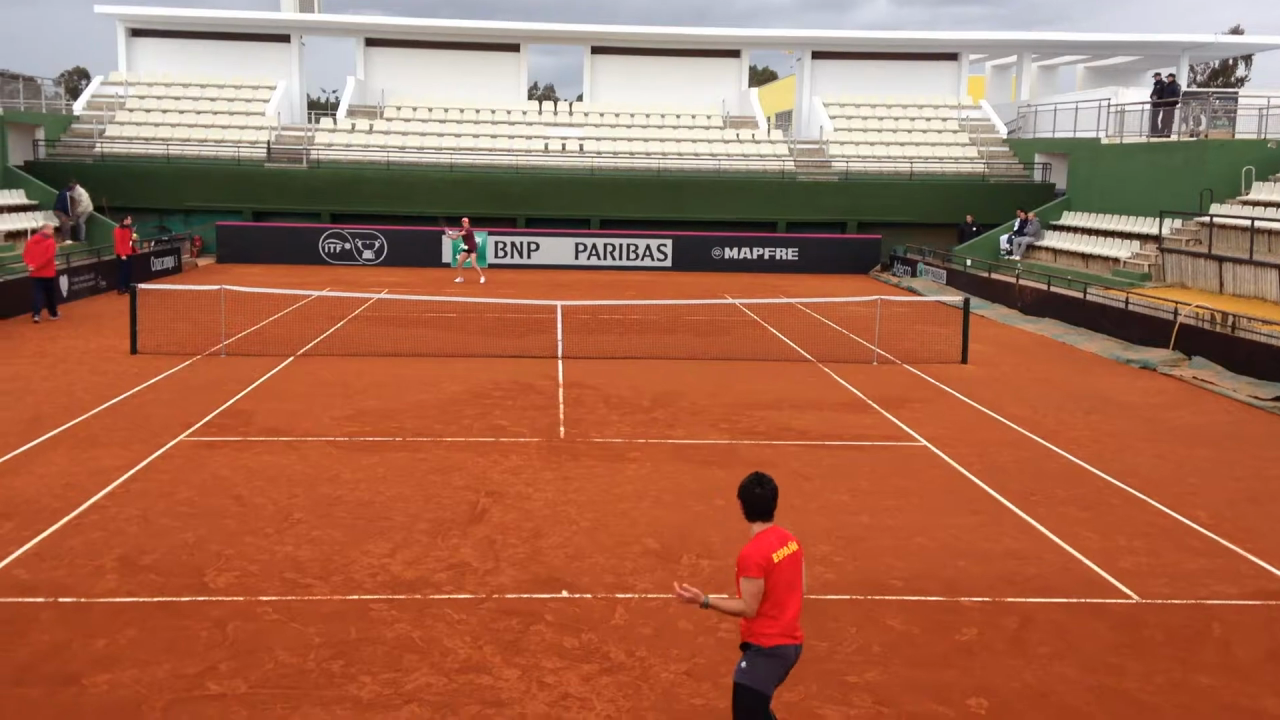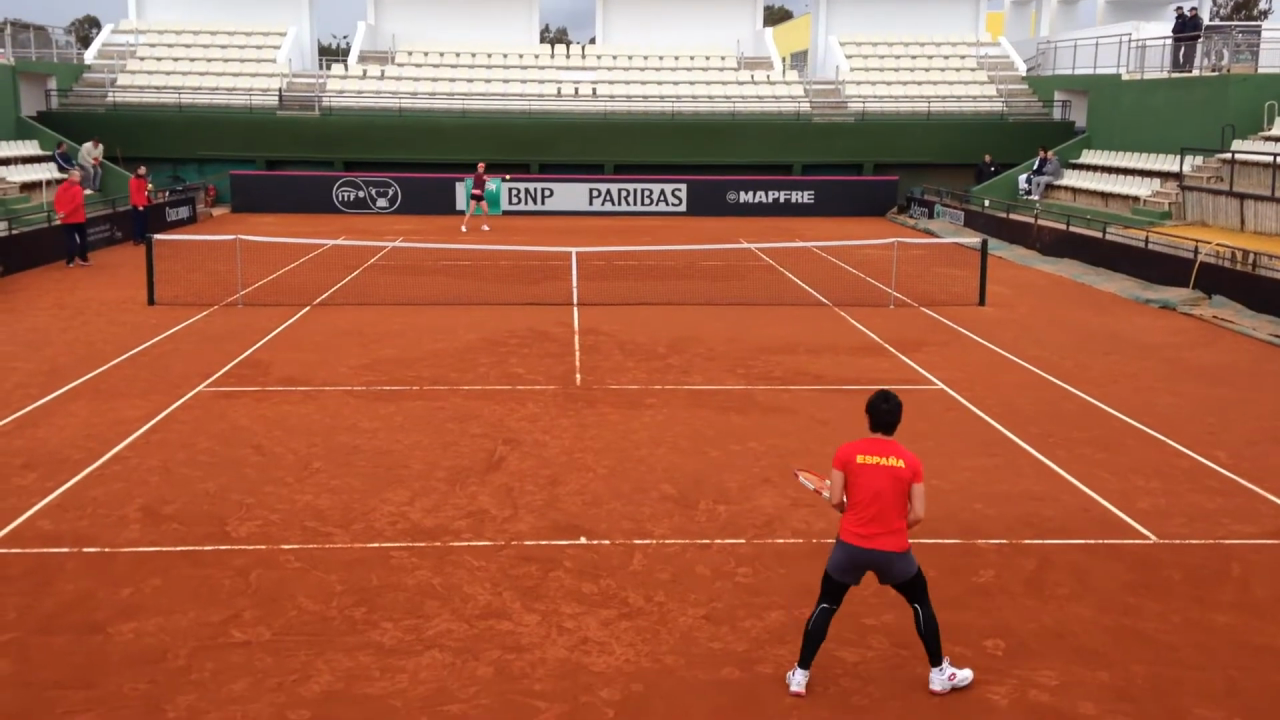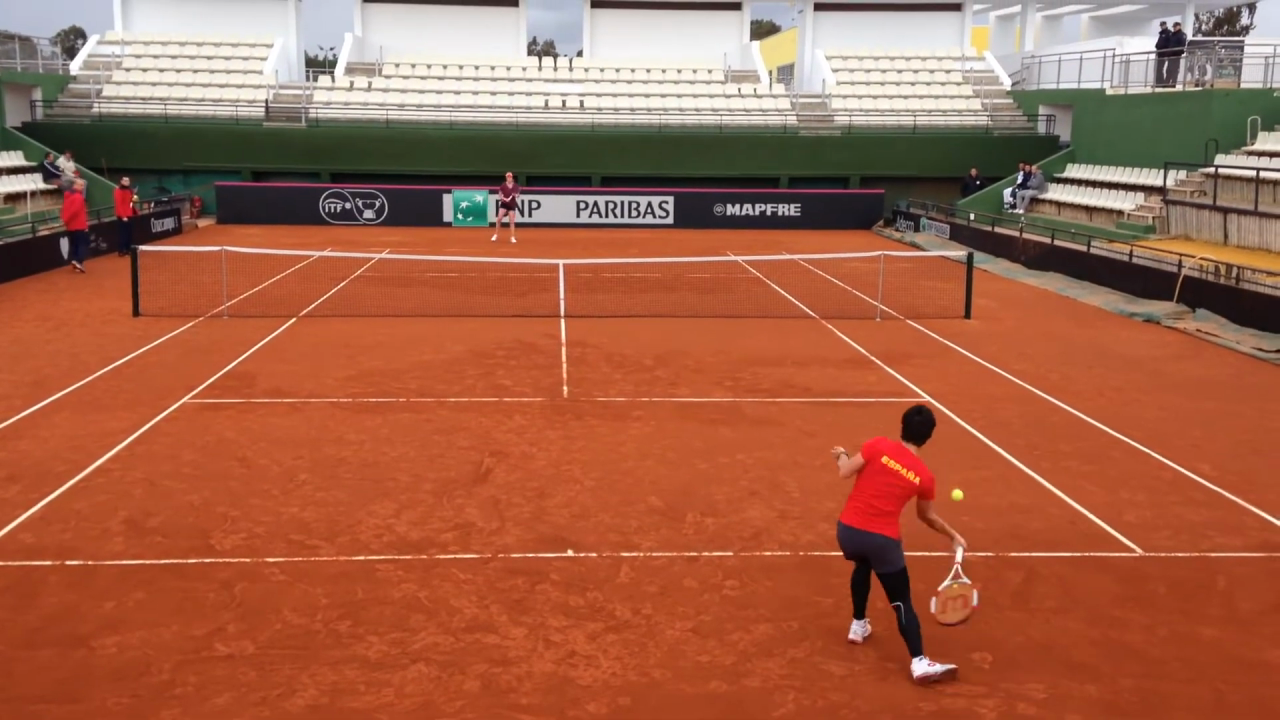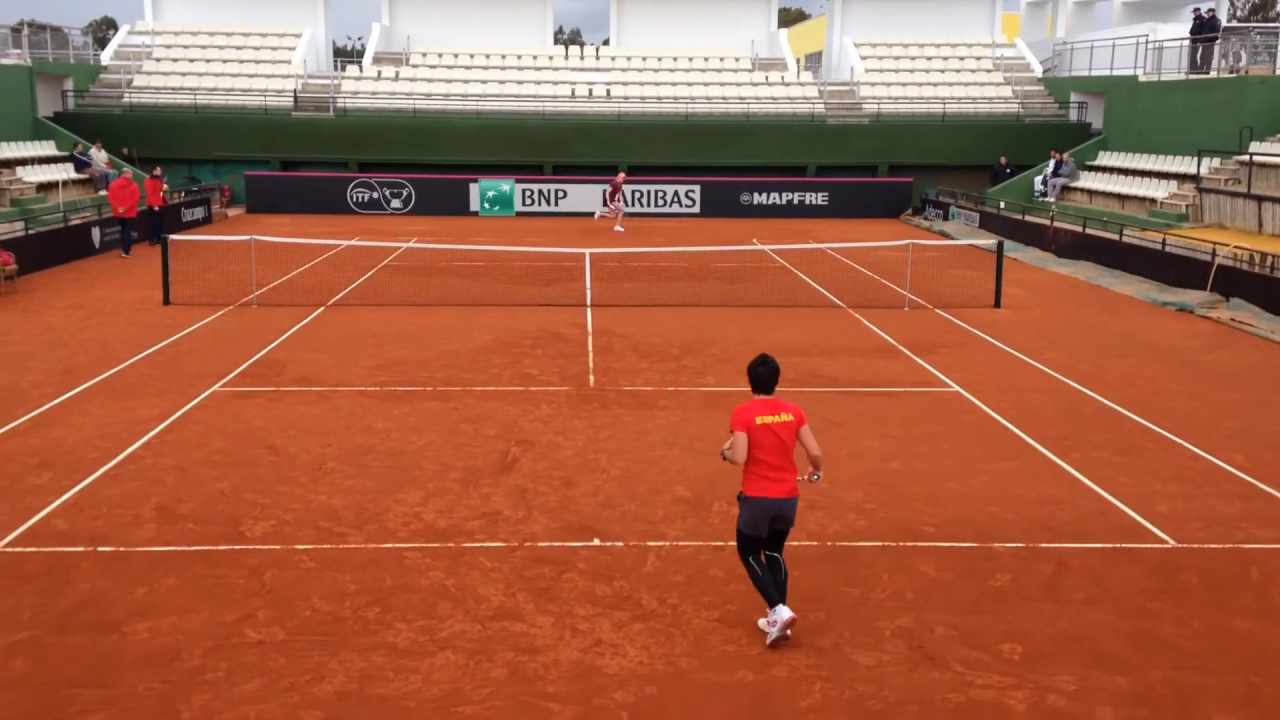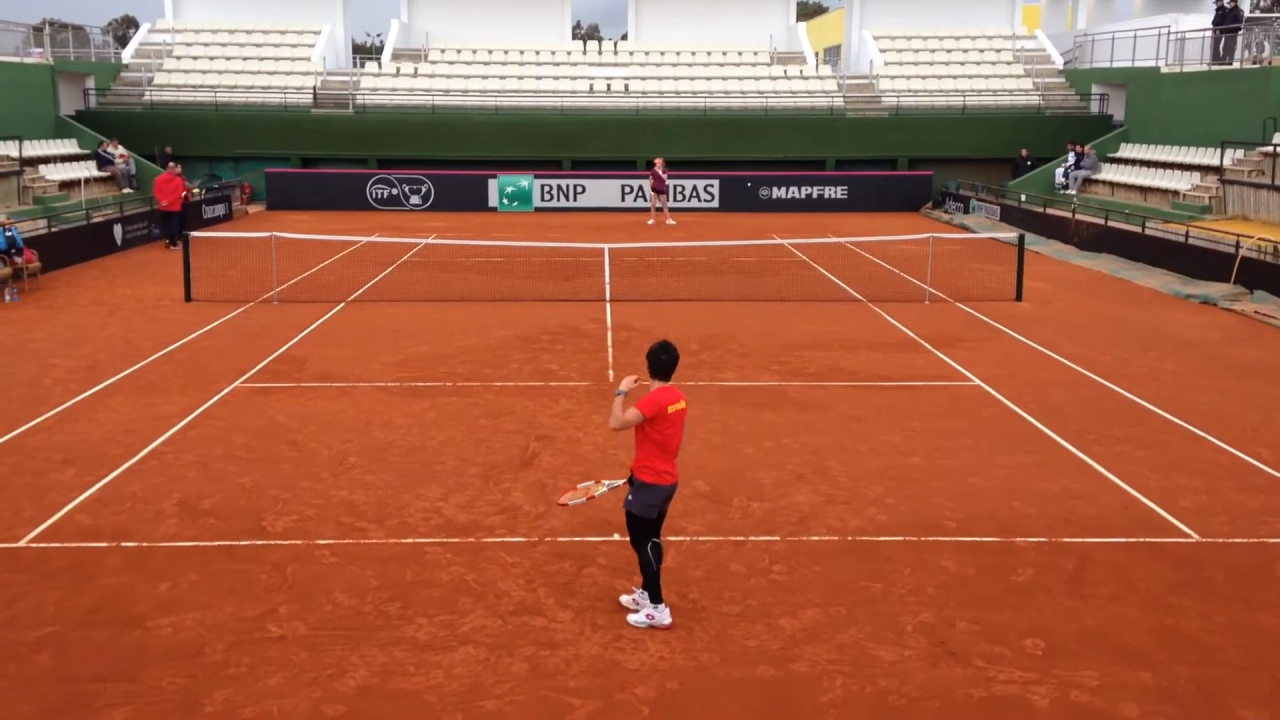
dt=1s
person 1, frame 1
left shoulder: (752, 553)
right shoulder: (790, 540)
left elbow: (749, 609)
left wrist: (703, 601)
left hip: (766, 648)
right hip: (790, 644)
person 1, frame 2
left shoulder: (847, 453)
right shoulder: (911, 462)
left elbow: (836, 501)
right elbow: (919, 514)
left hip: (851, 547)
right hip: (894, 551)
left knee: (826, 605)
right knee: (920, 602)
left ankle: (799, 675)
right ankle: (941, 672)
person 1, frame 3
left shoulder: (879, 445)
right shoulder: (924, 476)
left elbow: (844, 472)
right elbow: (927, 517)
left wrist: (842, 455)
right wrist: (952, 535)
left hip: (847, 530)
right hip: (883, 538)
left knee: (862, 567)
right knee: (900, 601)
left ankle: (858, 625)
right ankle: (920, 662)
person 1, frame 4
left shoulder: (742, 414)
right shoulder: (794, 411)
left elbow: (740, 458)
right elbow: (815, 452)
left wrist: (726, 453)
right wrist: (816, 471)
left hip: (756, 498)
right hip: (788, 497)
left knee: (749, 557)
right knee: (773, 552)
left ankle: (779, 610)
right ankle: (778, 618)
person 1, frame 5
left shoulder: (652, 401)
right shoulder: (678, 397)
left elbow: (615, 423)
left wrist: (621, 391)
left hip: (648, 483)
right hip: (667, 480)
left knee: (641, 543)
right knee: (651, 538)
left ankle: (658, 610)
right ankle: (647, 596)
